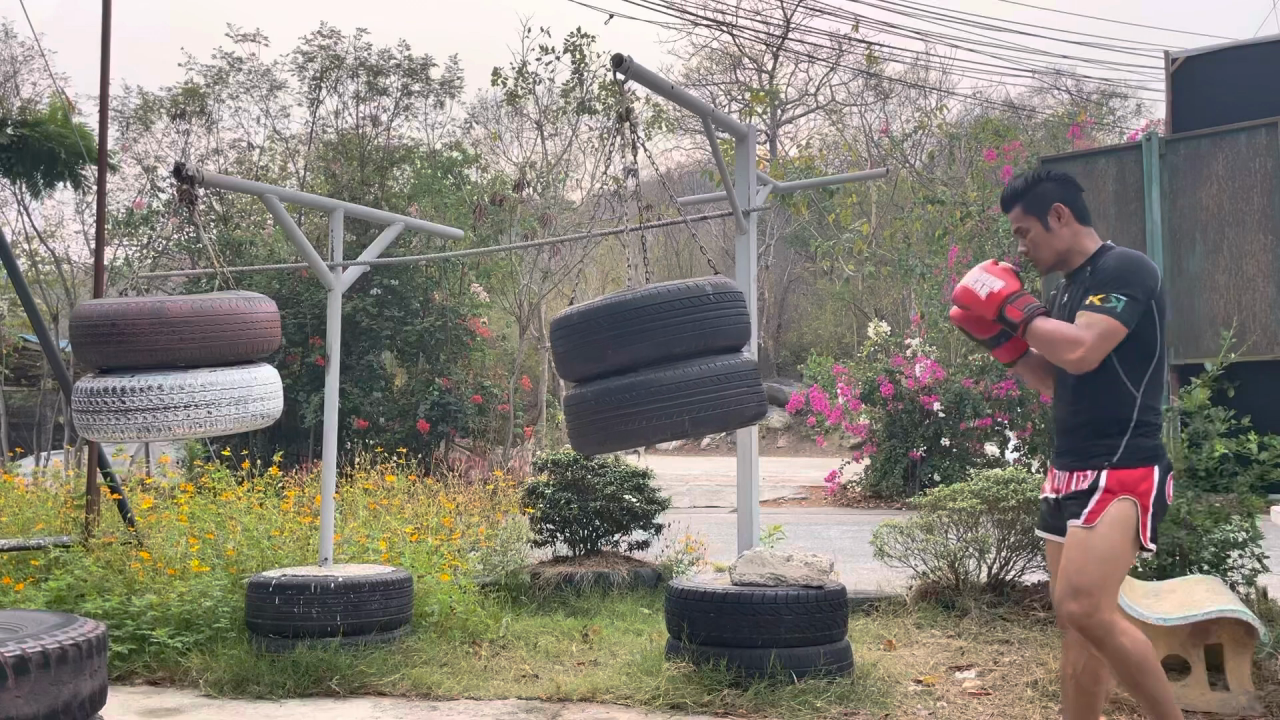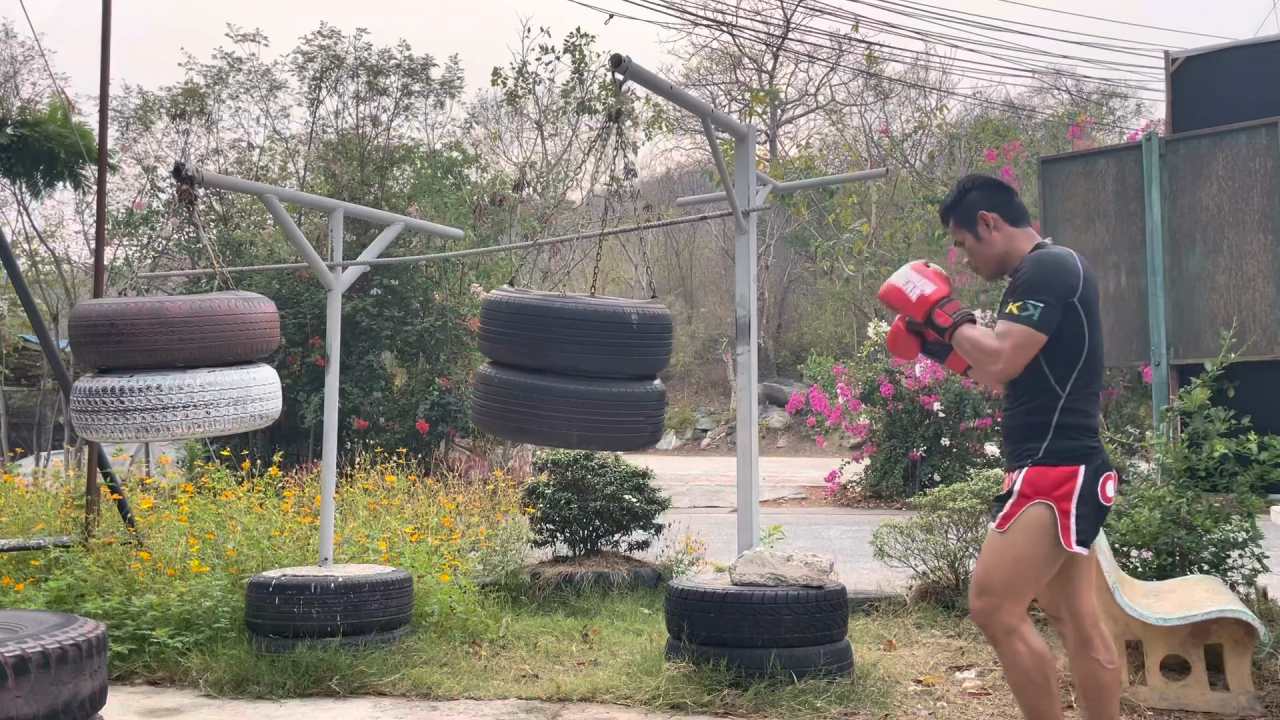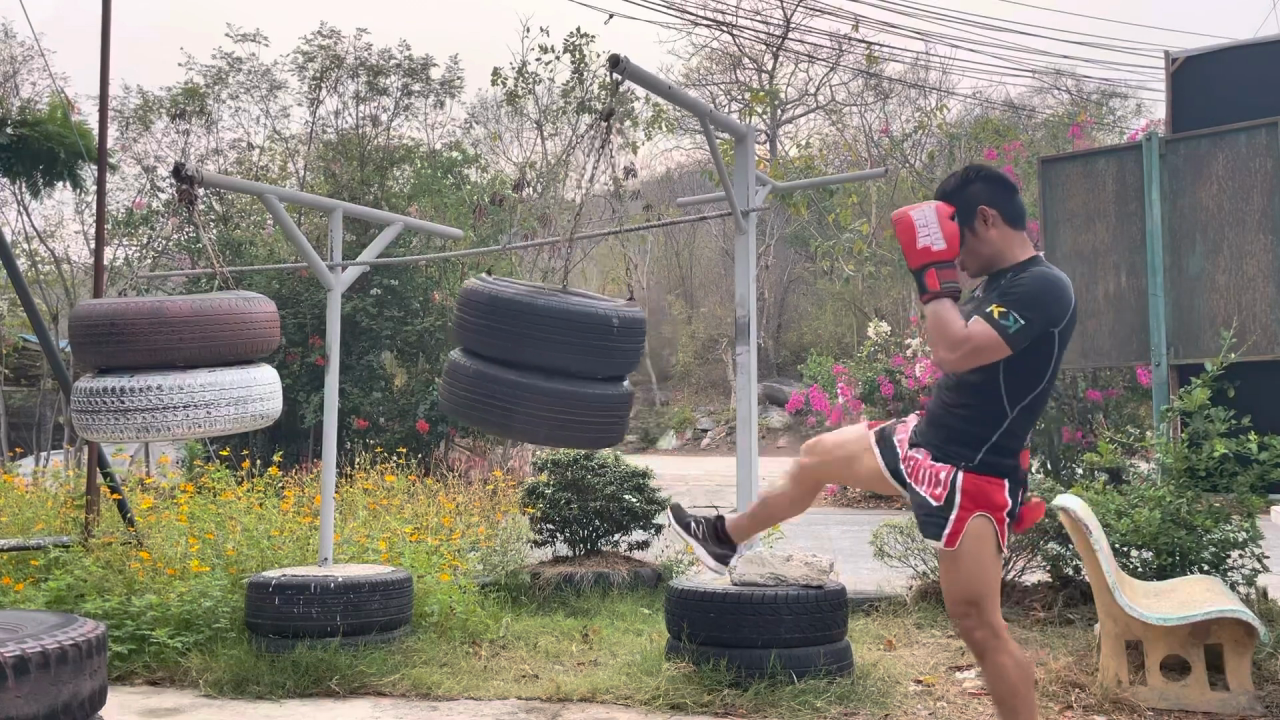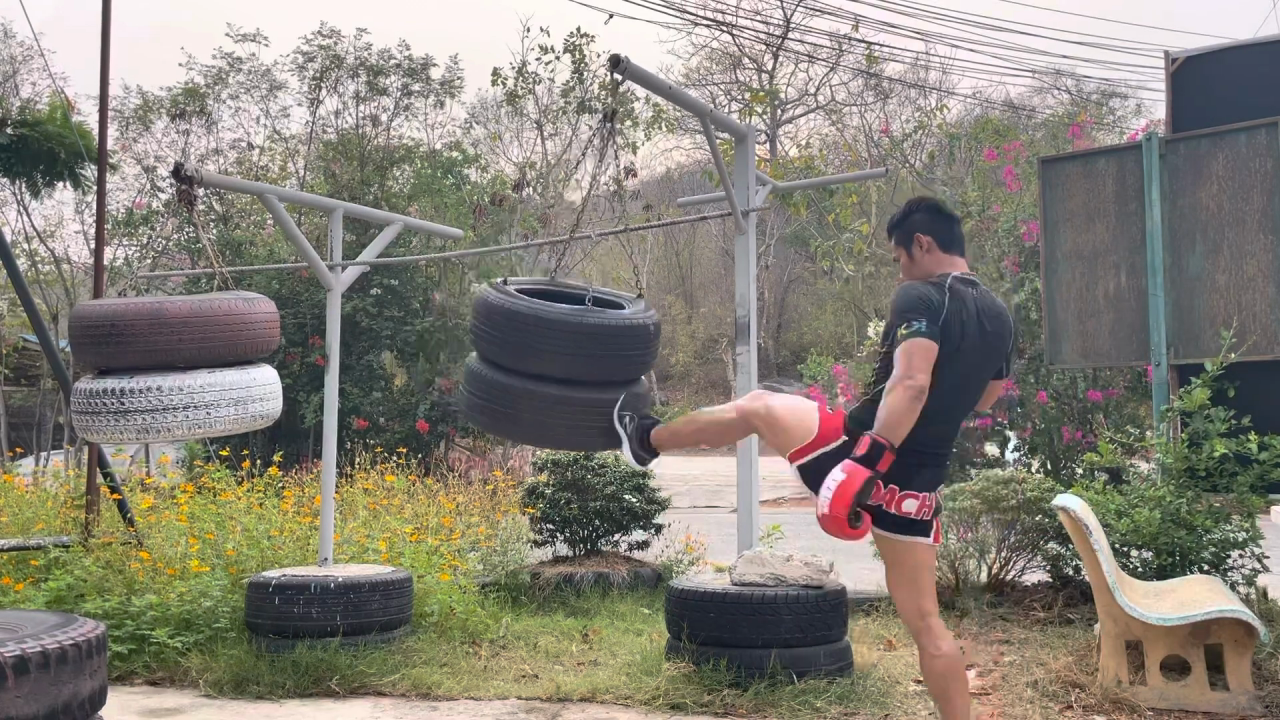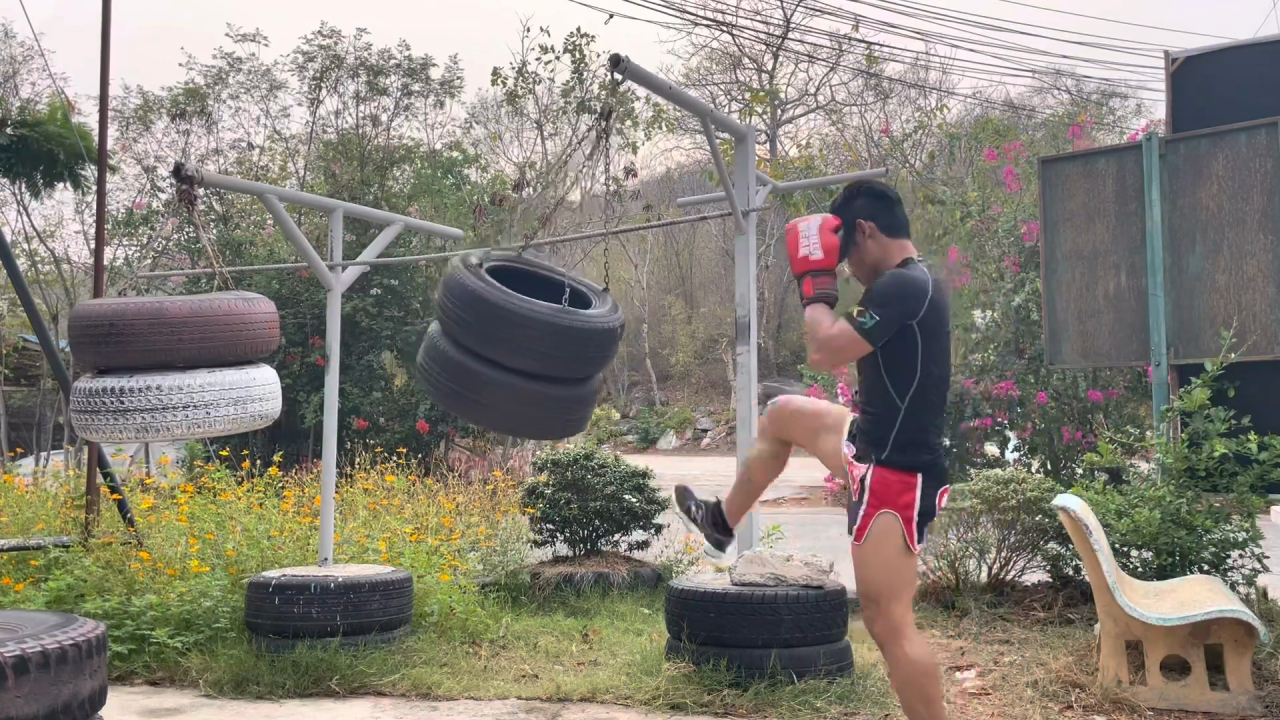
dt=0.7s
person 1, frame 1
left shoulder: (1126, 270)
right shoulder: (1067, 286)
left elbow: (1079, 350)
left wrist: (1013, 309)
right wrist: (1005, 340)
left hip: (1121, 475)
right hip: (1069, 474)
left knee: (1084, 611)
right knee: (1076, 615)
person 1, frame 2
left shoulder: (1050, 268)
right shoulder: (1036, 276)
left elbow: (1001, 361)
right elbow: (1007, 376)
left wrist: (943, 313)
right wrist: (945, 345)
left hip: (1056, 474)
right hip: (1049, 472)
left knee: (994, 608)
right knee: (1078, 622)
person 1, frame 3
left shoulder: (1046, 289)
right shoulder: (995, 281)
left elbow: (955, 353)
left wrist: (933, 272)
left hip: (970, 479)
right hip: (920, 443)
left knee: (979, 626)
right knee: (816, 457)
right ankle: (724, 537)
person 1, frame 4
left shoulder: (921, 298)
right shoulder: (1001, 319)
left elbow: (911, 381)
right elbow: (987, 400)
left wrist: (868, 461)
left hip: (860, 450)
right hip: (919, 486)
left knee: (752, 408)
right knee: (925, 622)
left ankle: (649, 438)
person 1, frame 5
left shoulder: (902, 288)
right shoulder: (914, 283)
left elbow: (825, 352)
left wrist: (815, 282)
left hip: (896, 475)
right hip: (872, 445)
left knee: (889, 624)
right knee: (781, 414)
right ankle: (722, 523)
